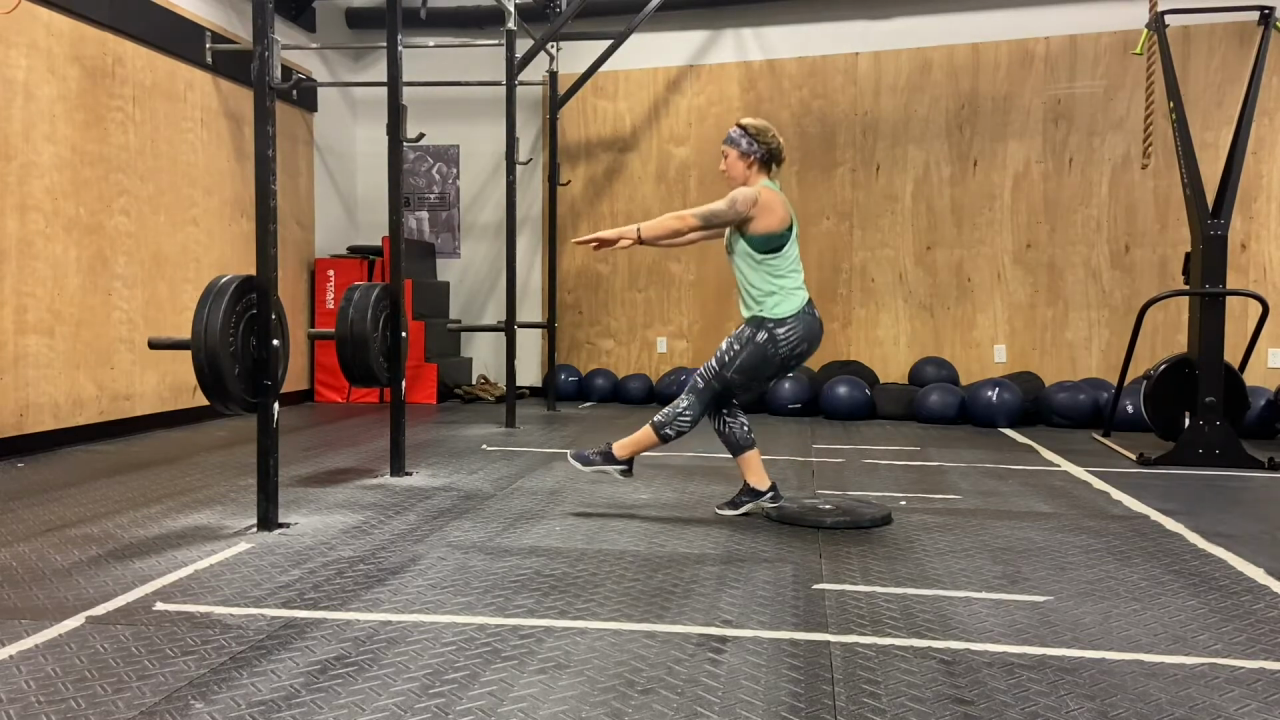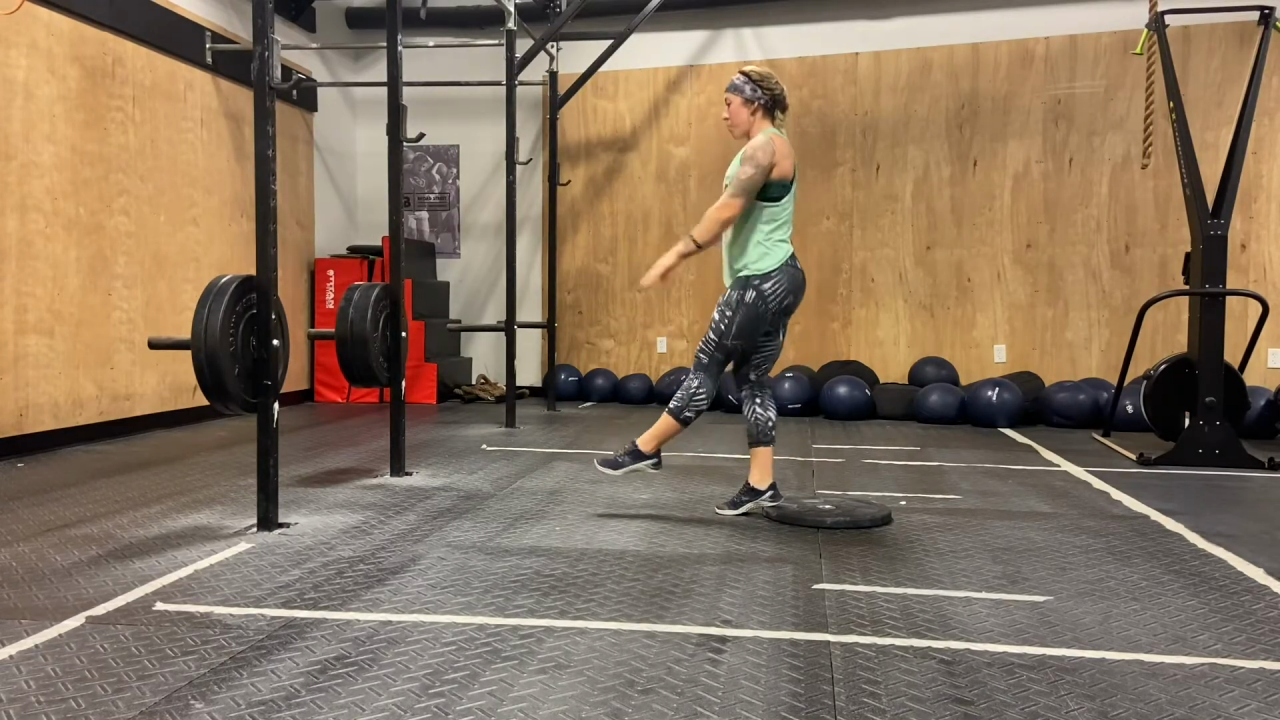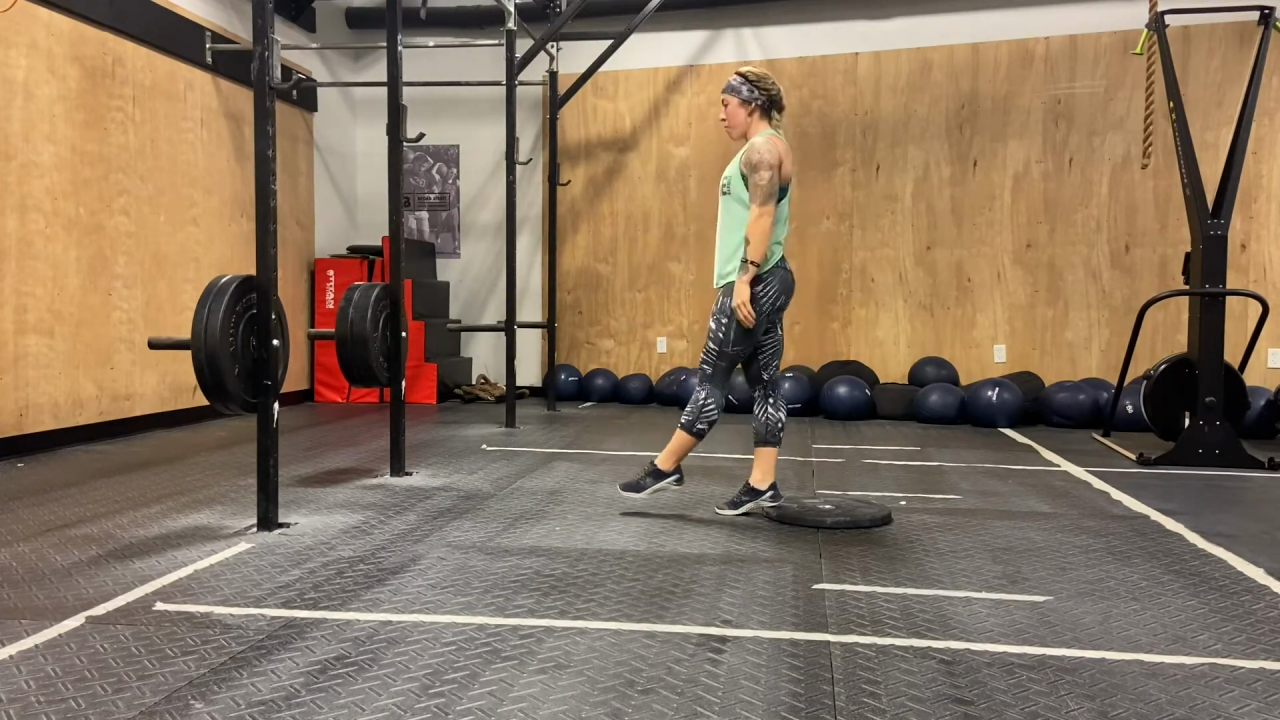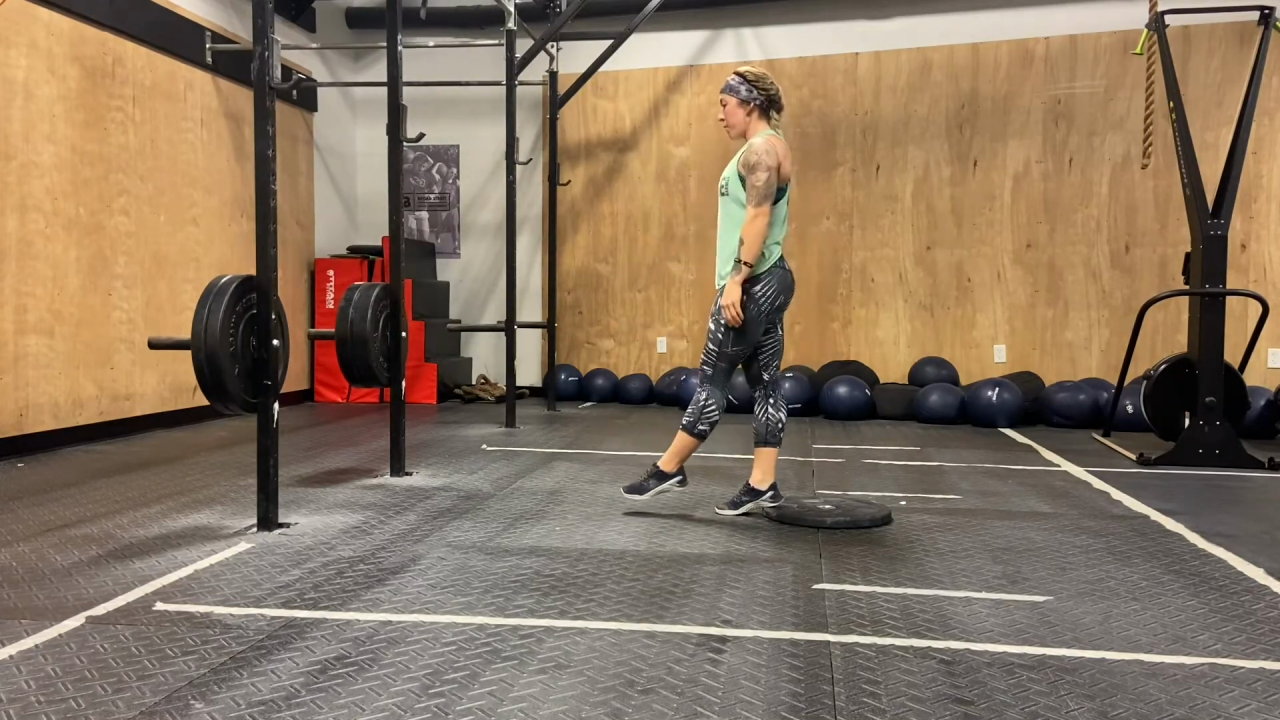
dt=0.3s
person 1, frame 1
left shoulder: (753, 198)
right shoulder: (760, 199)
left elbow: (687, 222)
right elbow: (702, 231)
left wrist: (625, 233)
right wrist: (636, 238)
left hip: (779, 328)
right hip: (790, 325)
left knee: (700, 392)
right knee: (717, 398)
left ankle: (617, 455)
right ankle: (760, 488)
person 1, frame 2
left shoulder: (765, 146)
right shoulder: (765, 148)
left elbow: (729, 207)
right elbow: (733, 213)
left wrist: (679, 251)
right wrist: (685, 249)
left hip: (761, 283)
right hip: (775, 281)
left knee: (706, 369)
right knee: (754, 382)
left ankle: (643, 450)
right ankle: (762, 485)
person 1, frame 3
left shoulder: (762, 147)
right shoulder: (763, 148)
left elbow: (762, 216)
left wrist: (743, 281)
left hip: (753, 283)
right hip: (766, 281)
left knee: (711, 379)
right knee: (763, 382)
left ankle: (665, 468)
right ankle: (763, 485)
person 1, frame 4
left shoulder: (761, 148)
right shoulder: (763, 148)
left elbow: (758, 217)
left wrist: (736, 279)
left hip: (753, 283)
right hip: (767, 281)
left knee: (712, 379)
right knee: (764, 382)
left ankle: (668, 469)
right ankle: (763, 485)
